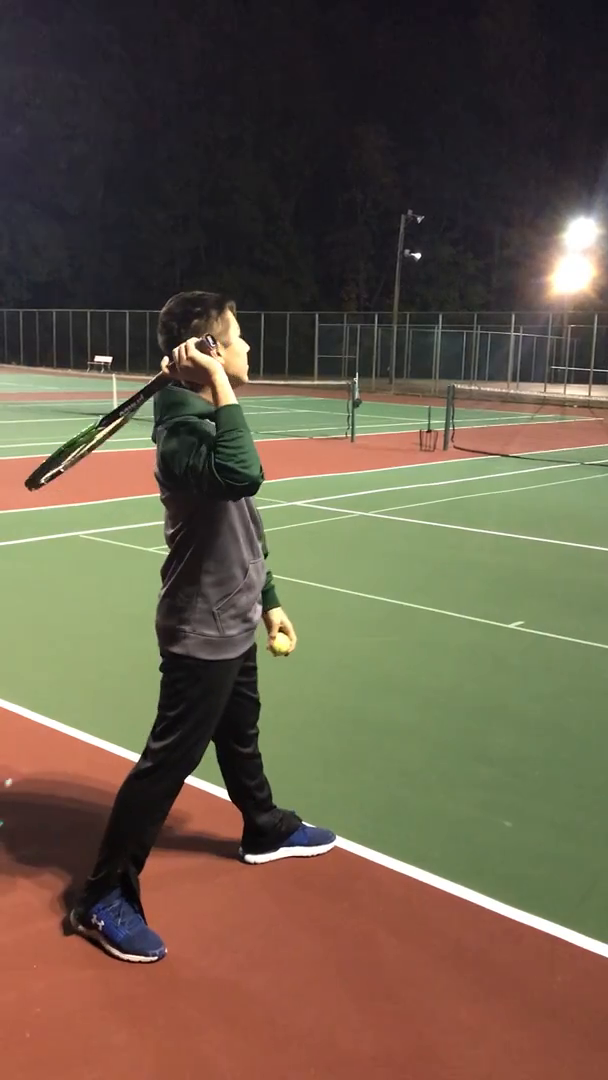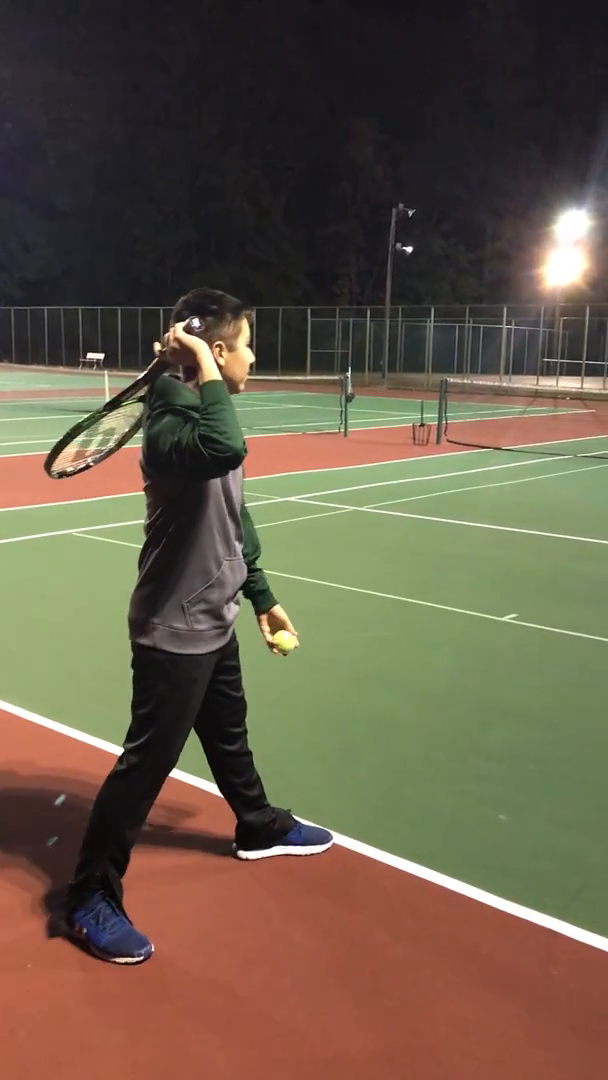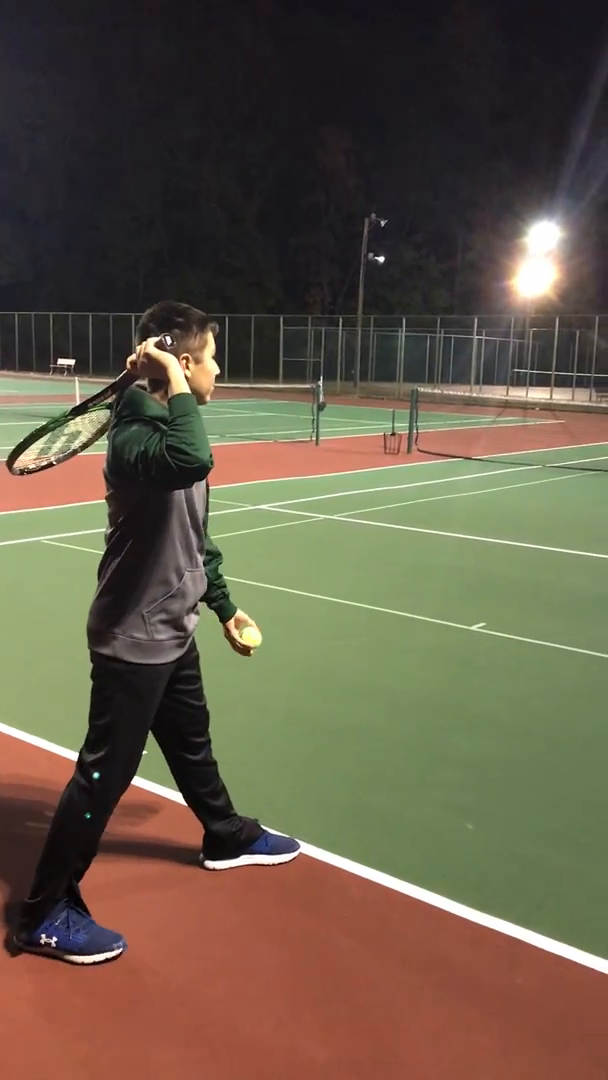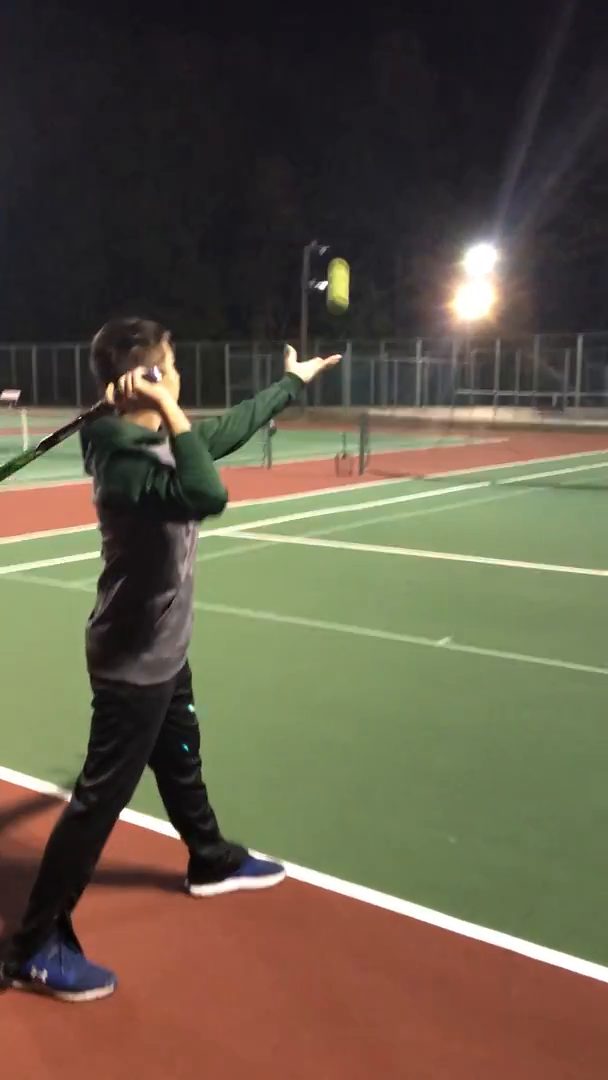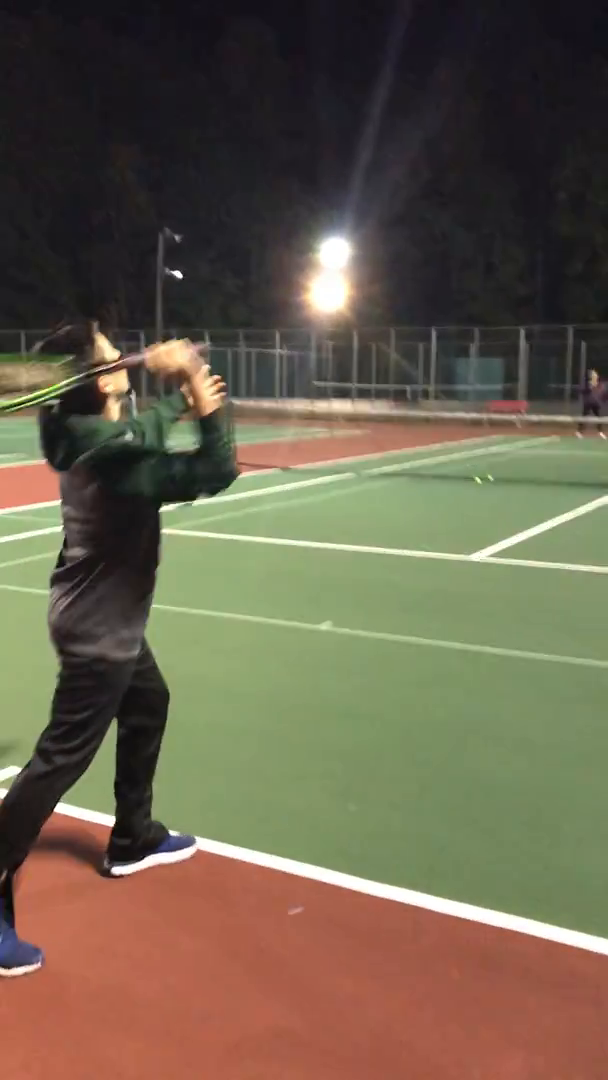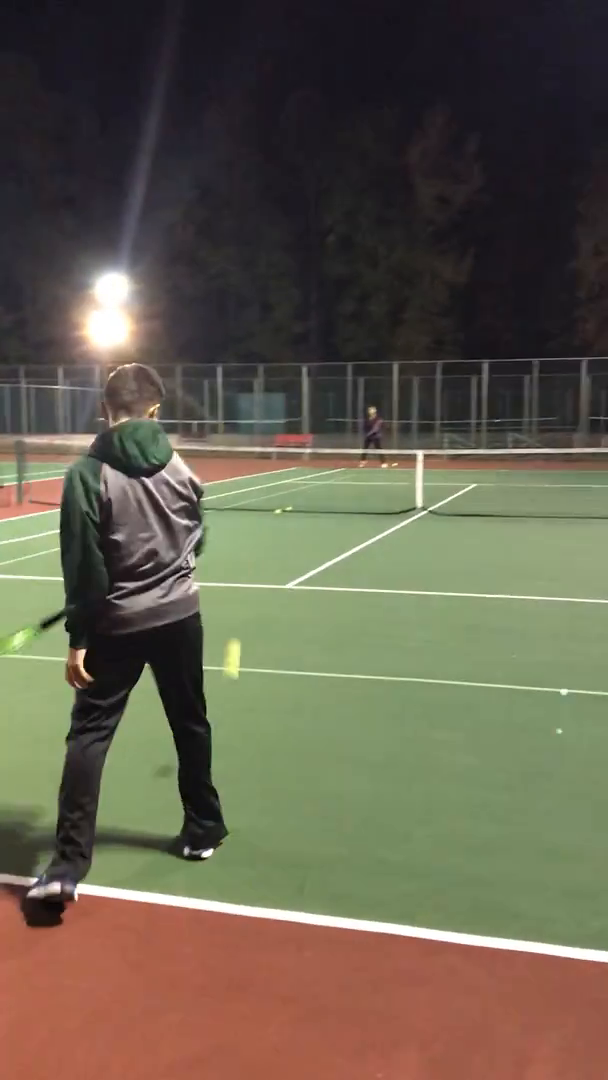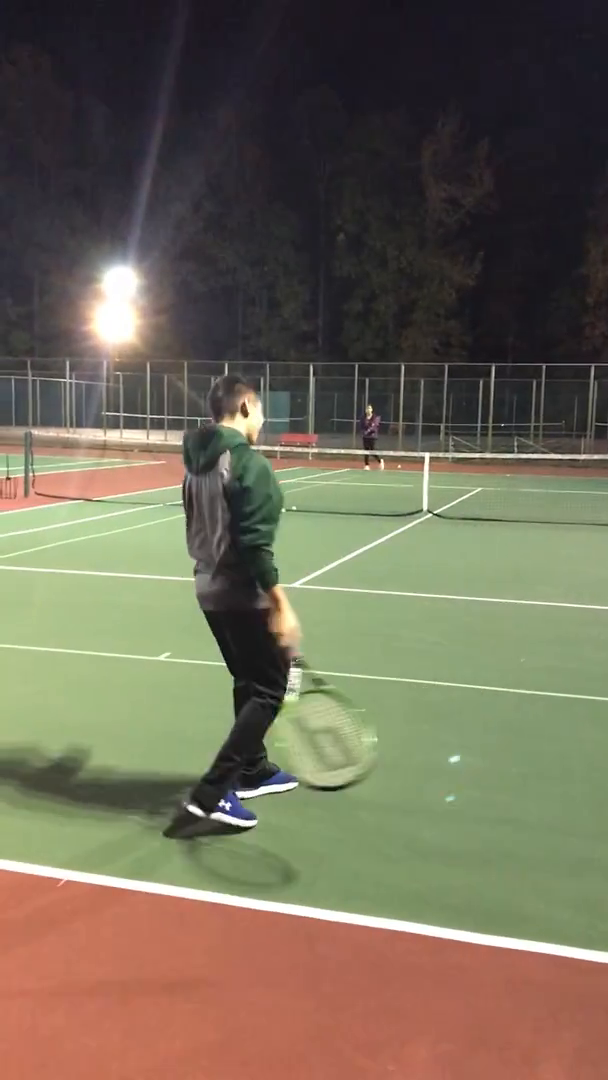
dt=0.7s
person 1, frame 1
left shoulder: (209, 419)
right shoulder: (184, 432)
right elbow: (244, 476)
left wrist: (267, 598)
right wrist: (221, 390)
left hip: (232, 621)
right hip: (200, 630)
left knee: (240, 734)
right knee: (169, 759)
left ankle: (267, 829)
right ankle: (105, 897)
person 1, frame 2
left shoulder: (204, 416)
right shoulder: (170, 425)
left elbow: (234, 519)
right elbow: (226, 451)
left wrist: (263, 596)
right wrist: (205, 370)
left hip: (214, 620)
right hip: (173, 629)
left knee: (228, 732)
right knee: (148, 760)
left ankle: (260, 827)
right ankle: (90, 899)
person 1, frame 3
left shoulder: (172, 430)
right shoulder: (134, 435)
right elbow: (193, 461)
left wrist: (224, 607)
right wrist: (173, 385)
left hip: (173, 631)
right hip: (132, 639)
left knee: (192, 741)
right knee: (104, 773)
left ankle: (228, 837)
right ankle: (46, 913)
person 1, frame 4
left shoulder: (153, 441)
right shoulder: (124, 464)
left elbow: (229, 427)
right elbow: (206, 497)
left wrist: (289, 381)
right wrist: (170, 410)
left hip: (161, 648)
right hip: (132, 658)
left knee: (180, 759)
right knee: (102, 794)
left ankle: (211, 859)
person 1, frame 5
left shoulder: (85, 439)
right shoulder: (116, 459)
left elbow: (143, 448)
right elbow: (215, 472)
left wrist: (186, 396)
right wrist: (201, 391)
left hip: (97, 619)
right hip: (100, 630)
left knee: (148, 707)
right knee: (58, 759)
left ankle: (134, 836)
person 1, frame 6
left shoulder: (87, 475)
right shoulder: (180, 468)
left elbow: (81, 567)
left wrist: (77, 641)
left hip: (115, 624)
right hip: (178, 616)
left knee: (89, 735)
right knee: (191, 723)
left ankle: (68, 866)
right ankle: (201, 829)
person 1, frame 7
left shoulder: (201, 462)
right shoulder: (249, 464)
right elbow: (257, 544)
right wrist: (280, 604)
left hip: (215, 592)
right hip: (244, 596)
left knee: (253, 687)
right knee: (269, 690)
left ankle: (252, 769)
right ankle: (211, 792)
